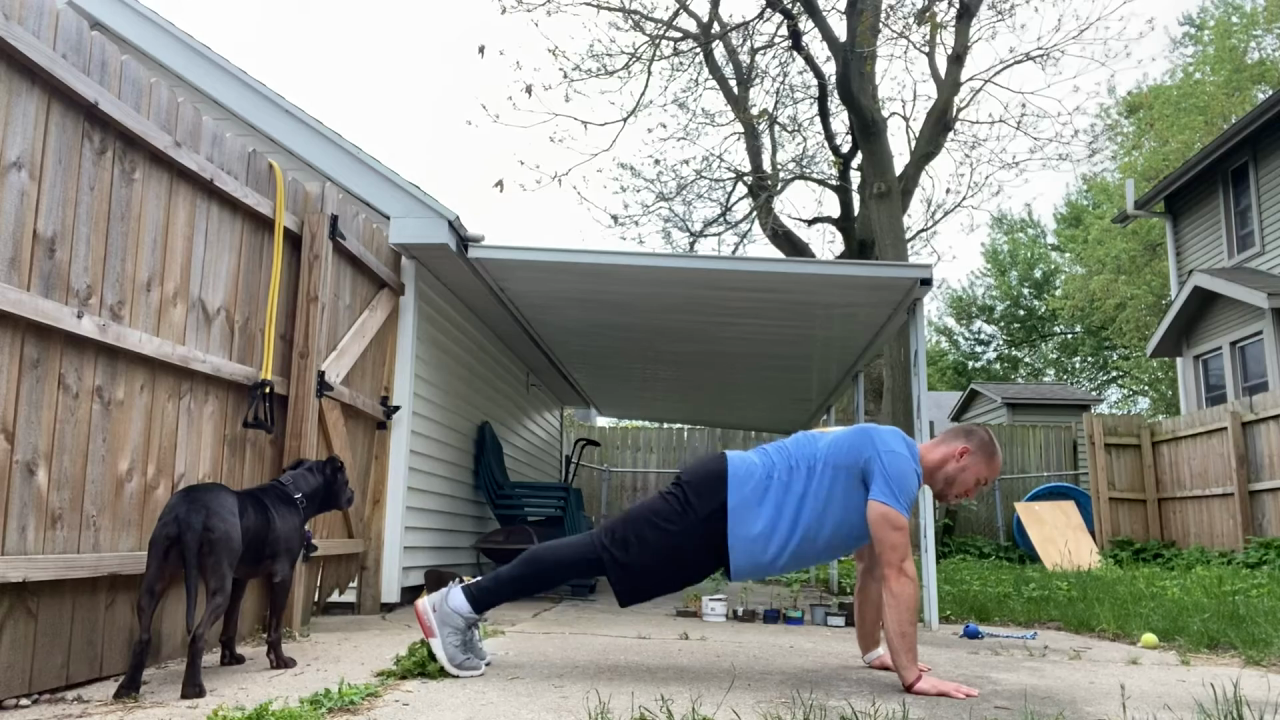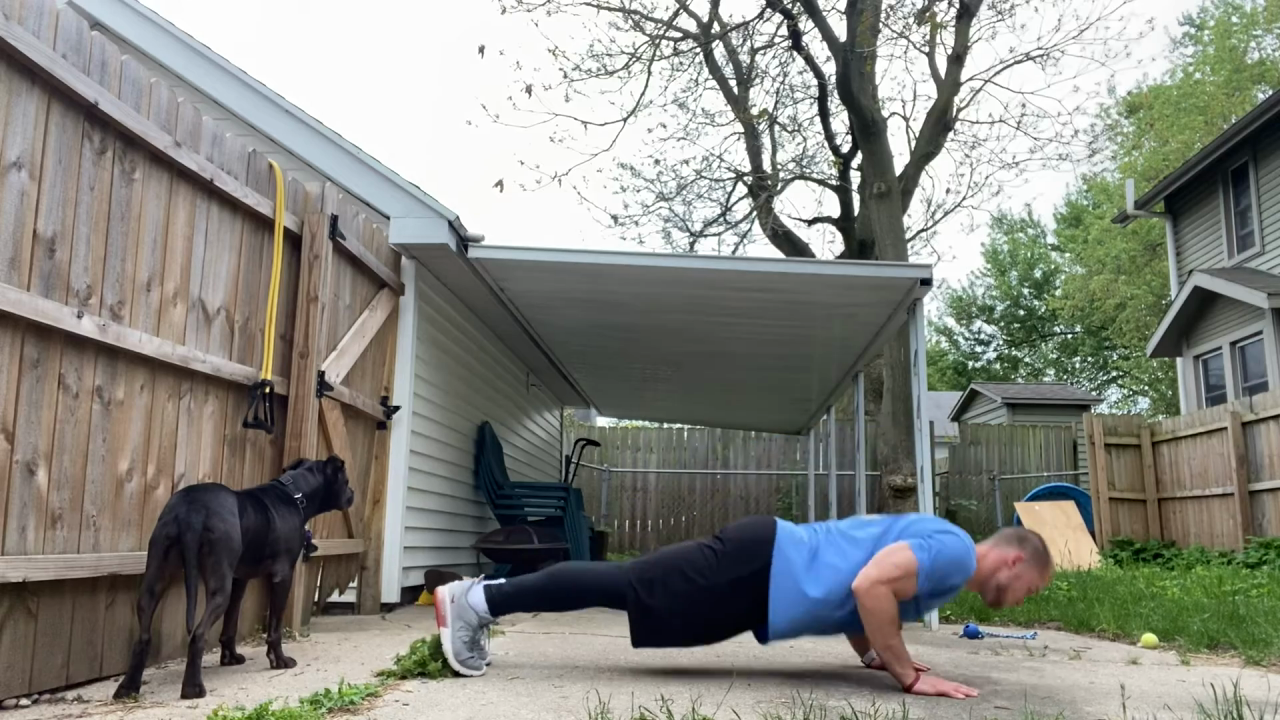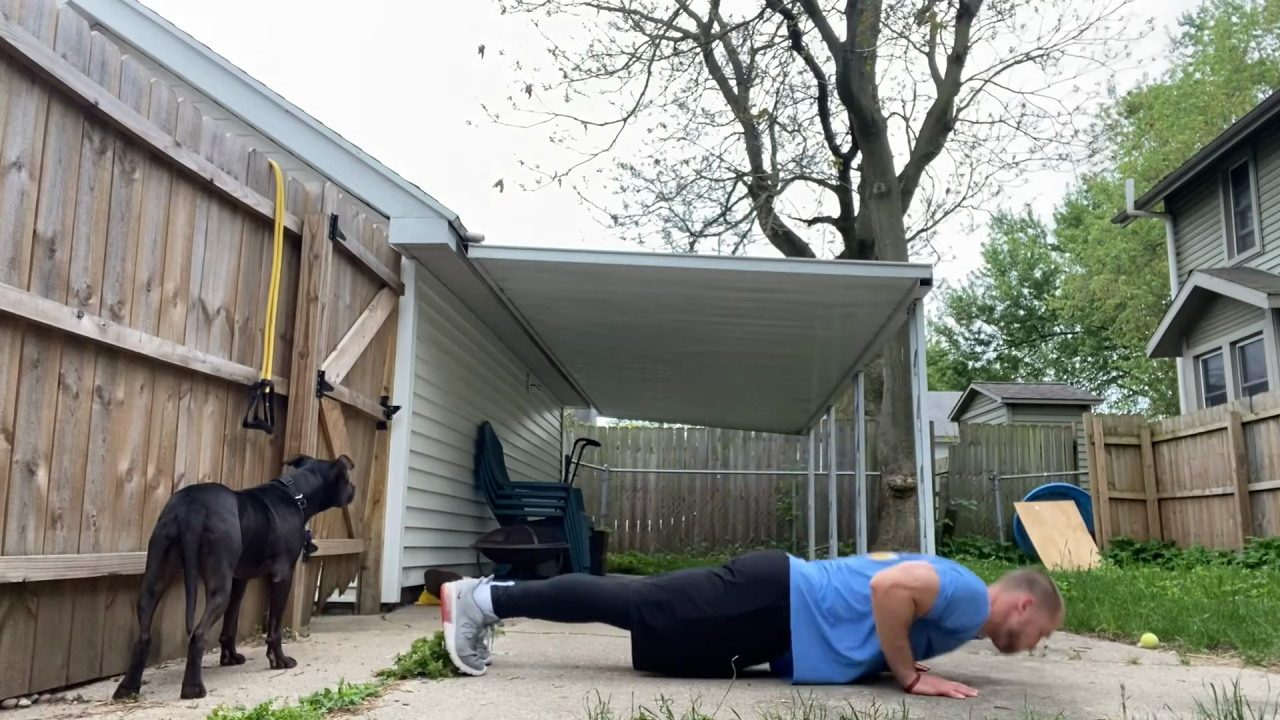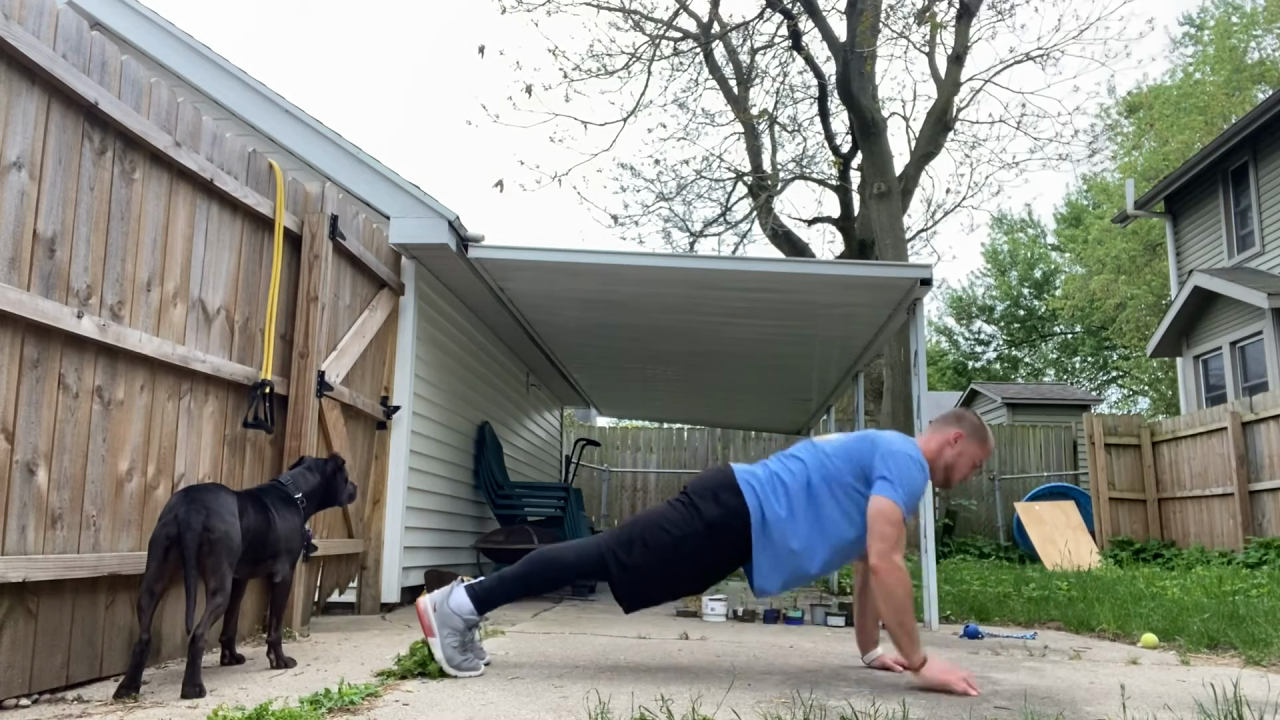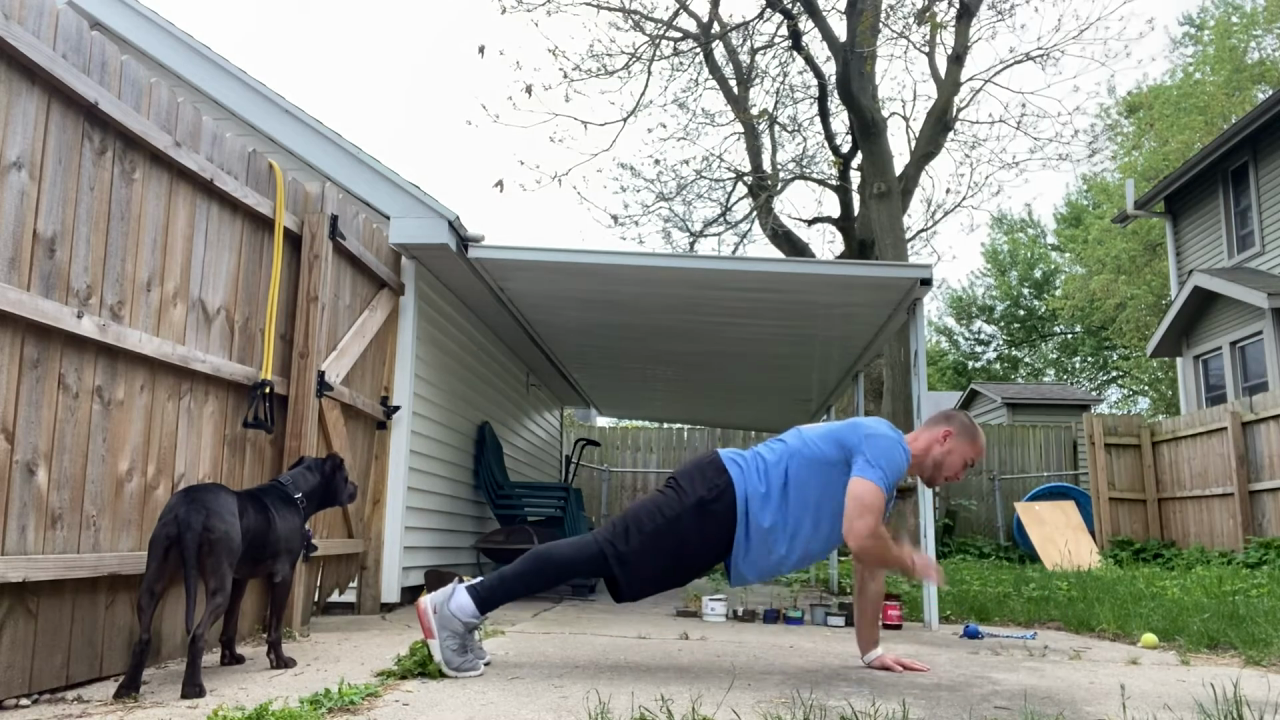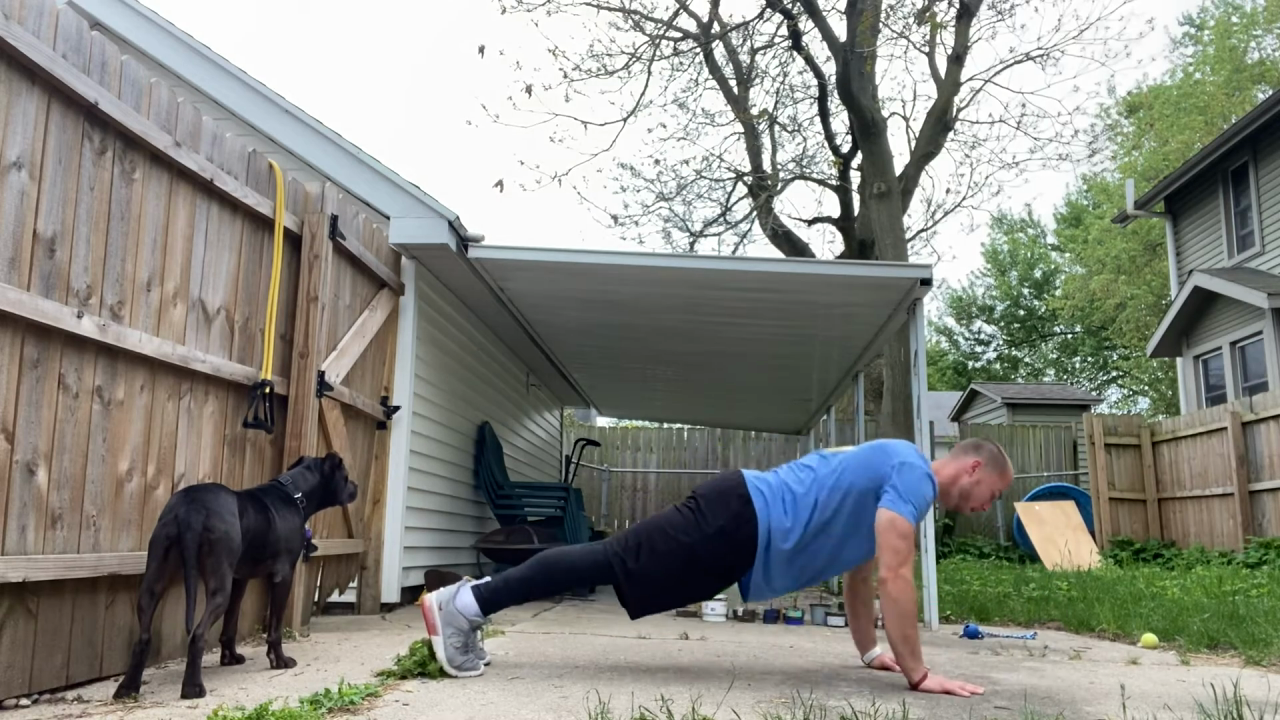
dt=0.4s
person 1, frame 1
left shoulder: (886, 461)
right shoulder: (897, 458)
left elbow: (870, 567)
right elbow: (897, 573)
left wrist: (872, 650)
right wrist: (912, 675)
left hip: (728, 510)
right hip: (721, 505)
left knee: (597, 553)
right knee: (601, 553)
left ankle: (466, 600)
right ankle: (458, 604)
person 1, frame 2
left shoulder: (937, 540)
right shoulder: (955, 553)
right elbow: (869, 586)
left wrist: (873, 653)
right wrist: (909, 674)
left hip: (770, 562)
right hip: (763, 570)
left knee: (622, 583)
right knee: (625, 588)
left ankle: (485, 594)
right ankle: (475, 598)
person 1, frame 3
left shoulder: (950, 583)
right shoulder: (971, 602)
right elbow: (889, 586)
left wrist: (885, 657)
right wrist: (908, 673)
left hip: (784, 587)
right hip: (777, 606)
left knee: (634, 598)
right knee: (630, 605)
left ankle: (492, 593)
right ankle: (482, 596)
person 1, frame 4
left shoulder: (886, 455)
right shoulder: (906, 463)
left elbow: (862, 562)
right elbow: (884, 564)
left wrist: (873, 650)
right wrist: (917, 660)
left hip: (739, 512)
right hip: (734, 513)
left knee: (600, 556)
right knee: (607, 558)
left ankle: (463, 602)
right ankle: (460, 604)
person 1, frame 5
left shoulder: (877, 463)
right shoulder: (884, 443)
left elbow: (867, 564)
right elbow: (861, 540)
left wrist: (871, 649)
right wrist: (911, 561)
left hip: (724, 510)
right hip: (717, 499)
left knee: (597, 553)
right knee: (604, 555)
left ankle: (464, 604)
right ankle: (458, 605)
person 1, frame 6
left shoulder: (896, 475)
right shoulder: (914, 474)
left elbow: (862, 571)
right elbow: (896, 577)
left wrist: (870, 650)
right wrist: (917, 672)
left hip: (744, 523)
right hip: (738, 521)
left knee: (605, 562)
right knee: (610, 562)
left ankle: (470, 601)
right ankle: (464, 603)
